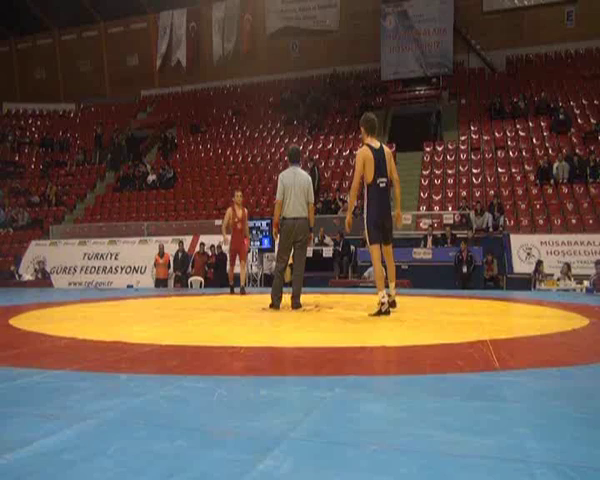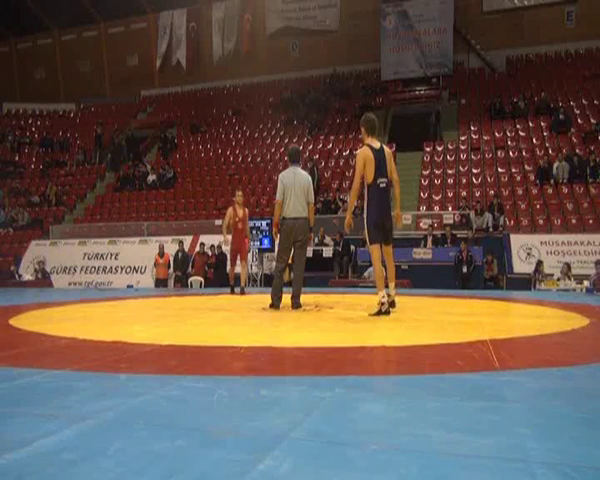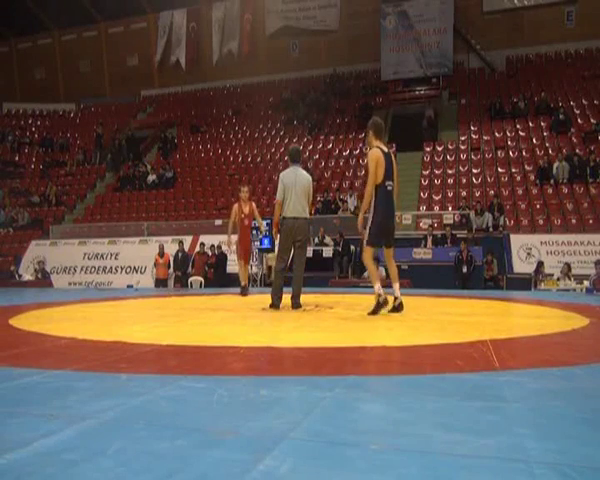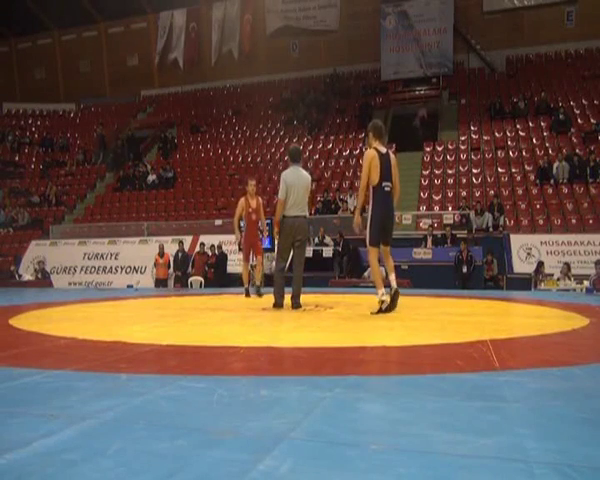
dt=0.4s
person 1, frame 1
left shoulder: (362, 152)
right shoulder: (387, 150)
left elbow: (355, 185)
right elbow: (396, 181)
left wrist: (349, 213)
right wrist: (398, 208)
left hip: (372, 209)
right hip: (387, 208)
left knee: (376, 257)
right knee: (388, 254)
left ankle: (383, 302)
right ankle: (392, 296)
person 1, frame 2
left shoulder: (363, 152)
right shoulder: (387, 150)
left elbow: (356, 185)
right elbow: (396, 181)
left wrist: (349, 214)
right wrist: (398, 209)
left hip: (372, 209)
right hip: (387, 208)
left knee: (376, 257)
right knee: (388, 254)
left ankle: (383, 303)
right ankle: (391, 296)
person 1, frame 3
left shoulder: (373, 153)
right shoulder: (390, 154)
left elbow: (371, 184)
left wrist: (362, 212)
left hip: (378, 211)
right hip: (390, 211)
left knee: (367, 255)
right knee: (389, 257)
left ankle: (380, 295)
right ankle: (398, 299)
person 1, frame 4
left shoulder: (369, 154)
right shoulder: (391, 156)
left elbow: (363, 184)
right elbow: (397, 186)
left wrist: (357, 212)
left hip: (376, 210)
right hip: (389, 210)
left knee: (373, 257)
right knee: (386, 253)
left ankle: (383, 300)
right ankle: (393, 287)
person 2, frame 1
left shoulder: (283, 176)
right shoulder: (306, 177)
left elbow: (278, 202)
right elbow: (311, 205)
left wrist: (275, 224)
right wrist: (311, 228)
left hip: (287, 222)
right hip: (302, 222)
left knee: (281, 262)
right knee: (299, 264)
left ankle: (275, 300)
right ankle: (296, 301)
person 2, frame 2
left shoulder: (283, 176)
right shoulder: (307, 177)
left elbow: (278, 202)
right elbow: (311, 205)
left wrist: (275, 224)
right wrist: (311, 228)
left hip: (287, 222)
right hip: (302, 223)
left knee: (281, 262)
right knee: (299, 264)
left ankle: (276, 300)
right ankle: (296, 301)
person 2, frame 3
left shoulder: (284, 175)
right shoulder: (307, 177)
left elbow: (279, 202)
left wrist: (275, 223)
left hip: (287, 222)
right hip: (303, 222)
left knee: (281, 262)
right knee: (299, 264)
left ankle: (276, 300)
right ankle: (296, 300)
person 2, frame 4
left shoulder: (285, 175)
right shoulder: (307, 177)
left elbow: (281, 201)
left wrist: (276, 223)
left hip: (287, 220)
right hip: (302, 221)
left knee: (281, 261)
right knee: (298, 263)
left ankle: (279, 299)
right ankle: (296, 300)
person 3, frame 1
left shoulder: (245, 211)
right shoulder: (230, 210)
right elbow: (224, 225)
left wrist: (248, 239)
right wrist: (224, 235)
left hip: (242, 241)
right hip: (233, 241)
left knee: (243, 264)
right knee: (232, 265)
left ankle: (242, 287)
right ankle: (231, 286)
person 3, frame 2
left shoulder: (246, 211)
right shoulder: (230, 210)
right elbow: (225, 226)
left wrist: (248, 239)
right wrist: (225, 237)
left hip: (243, 241)
right hip: (234, 241)
left knee: (244, 264)
right knee: (233, 266)
left ankle: (242, 287)
right ankle: (232, 284)
person 3, frame 3
left shoulder: (252, 205)
right shoulder: (236, 206)
left elbow: (257, 218)
right elbow: (231, 223)
left wrist: (262, 227)
right wrist: (229, 237)
left hip: (249, 238)
right hip: (240, 239)
left knee: (246, 264)
right knee: (241, 263)
left ankle: (244, 286)
right ankle: (243, 286)
person 3, frame 4
left shoulder: (259, 200)
right shoulder: (243, 201)
left elbow: (262, 218)
right elbow: (236, 218)
left wrist: (265, 231)
right wrist: (236, 233)
left hip: (257, 235)
right hip: (247, 235)
left knee: (260, 260)
right knee: (246, 263)
left ankle: (257, 286)
right ankle: (246, 289)
